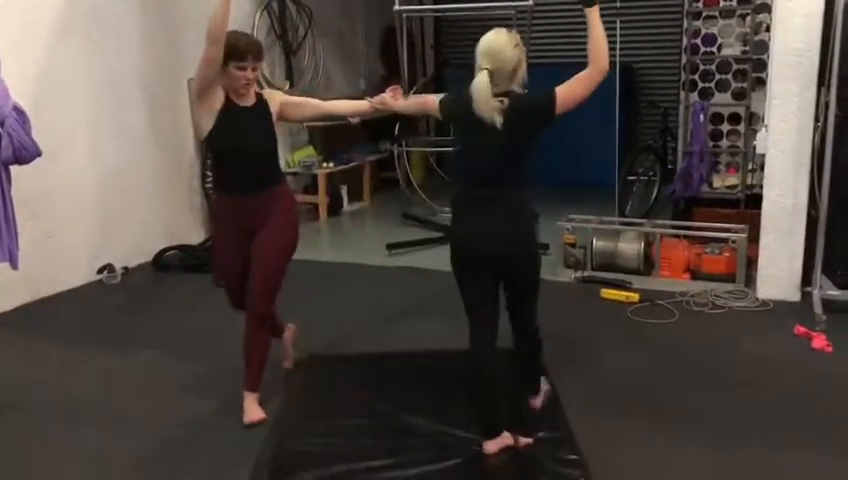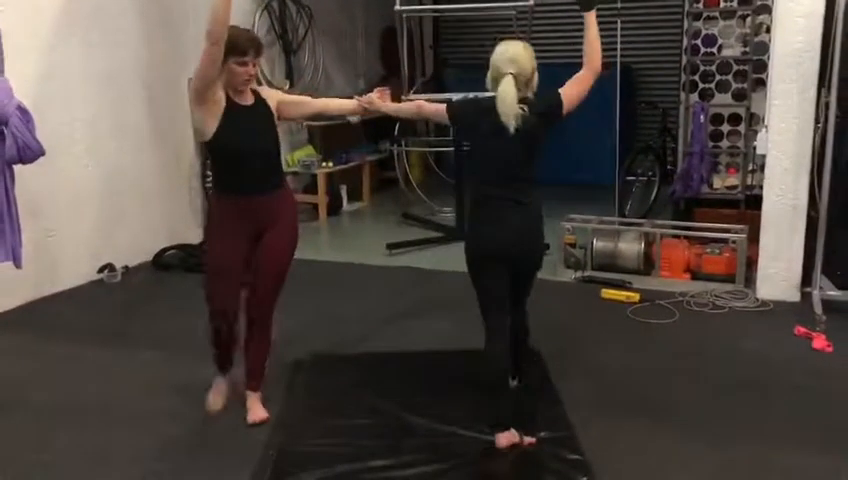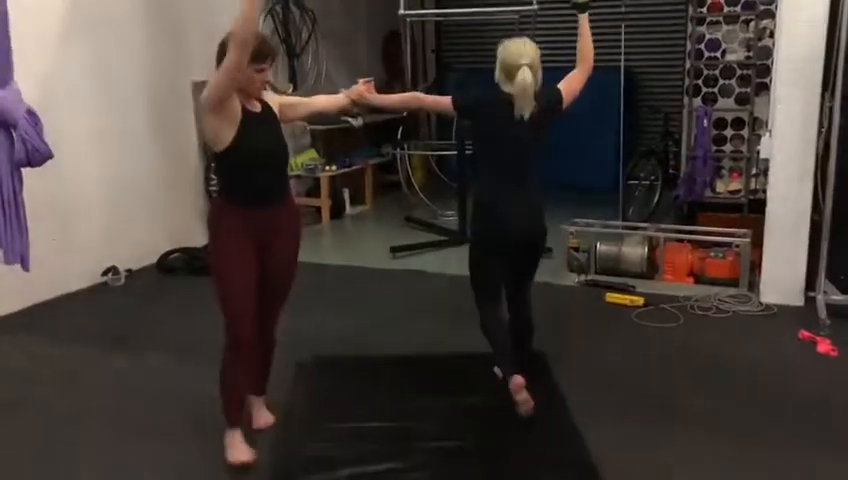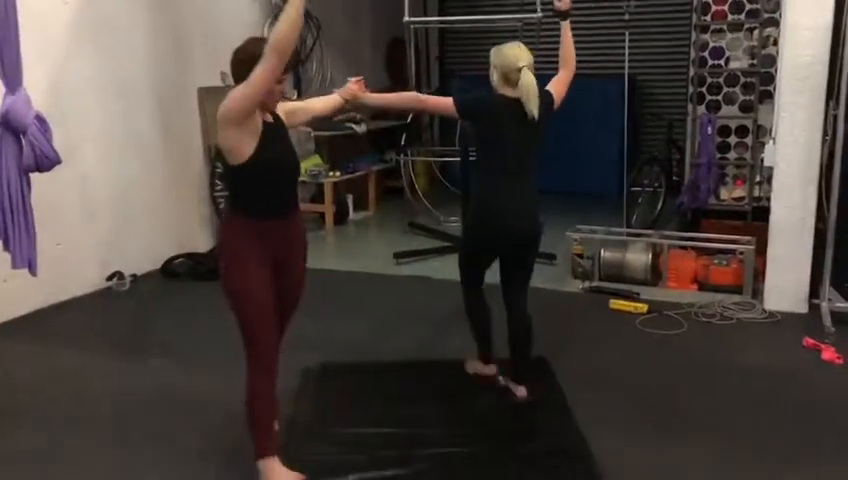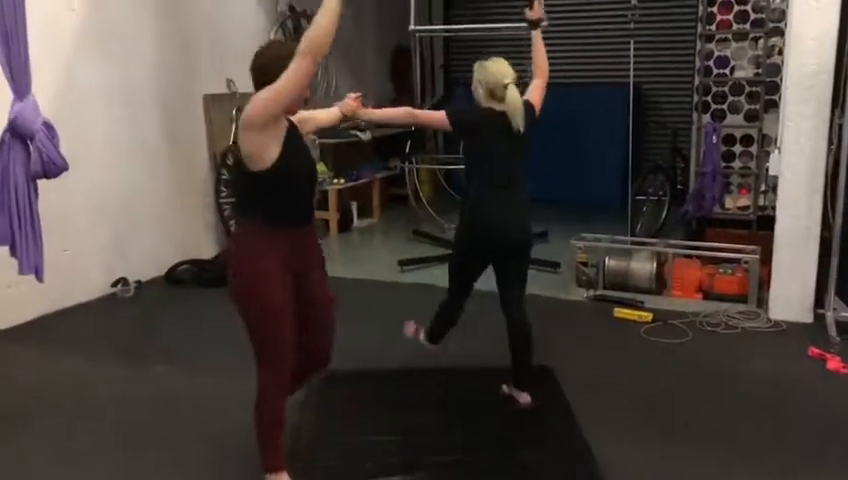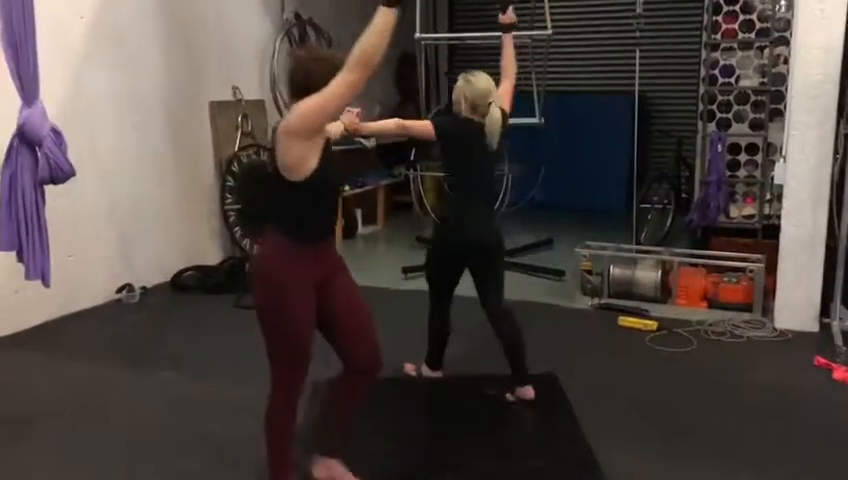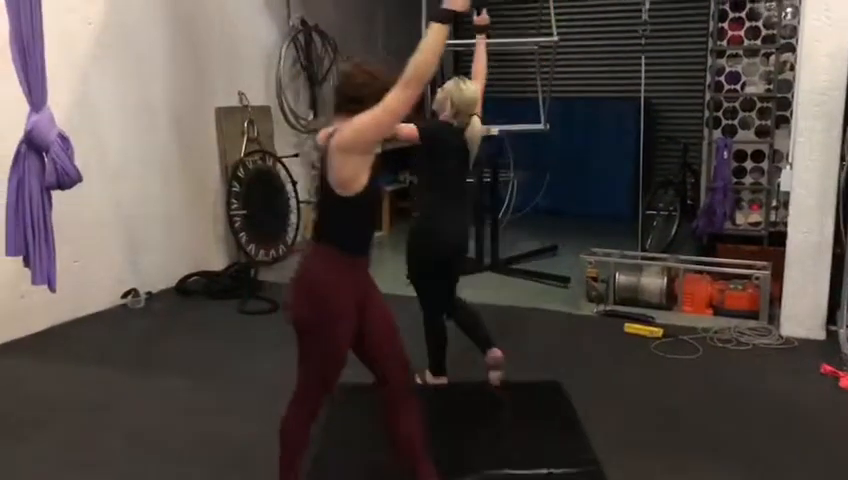
dt=0.2s
person 1, frame 1
left shoulder: (272, 102)
right shoulder: (208, 98)
left elbow: (328, 107)
right elbow: (213, 40)
left wrist: (375, 104)
left hip: (275, 209)
right hip: (229, 212)
left knee: (259, 303)
right knee: (240, 298)
left ankle: (251, 395)
right ankle: (282, 332)
person 1, frame 2
left shoulder: (269, 100)
right shoulder: (207, 99)
left elbow: (320, 105)
right elbow: (215, 40)
left wrist: (363, 104)
left hip: (277, 211)
right hip: (228, 215)
left knee: (260, 308)
right knee: (222, 311)
left ankle: (254, 392)
right ankle: (223, 375)
person 1, frame 3
left shoulder: (272, 104)
right shoulder: (218, 106)
left elbow: (315, 103)
right elbow: (240, 45)
left wrist: (350, 97)
left hip: (281, 222)
right hip: (234, 226)
left knee: (266, 321)
right knee: (240, 331)
left ankle: (257, 398)
right ankle: (233, 429)
person 1, frame 4
left shoulder: (278, 114)
right shoulder: (234, 116)
left elbow: (315, 106)
right elbow: (275, 54)
left wrist: (343, 95)
left hip: (289, 237)
right hip: (245, 242)
left knee: (272, 340)
right knee: (262, 350)
left ankle: (262, 405)
person 1, frame 5
left shoulder: (290, 122)
right shoulder: (257, 119)
left elbow: (317, 117)
right elbow: (309, 56)
left wrist: (343, 110)
left hip: (304, 248)
right hip: (260, 253)
left knee: (317, 354)
right knee: (276, 364)
left ankle: (272, 407)
person 1, frame 6
left shoulder: (311, 132)
right shoulder: (297, 127)
right elbow: (359, 69)
left wrist: (346, 124)
left hip: (324, 262)
right hip: (285, 267)
left knee: (366, 364)
right knee: (289, 382)
person 1, frame 7
left shoulder: (337, 139)
right shoulder: (349, 142)
right elbow: (410, 86)
left wrist: (354, 107)
left hip: (353, 280)
right hip: (326, 284)
left knee: (399, 383)
right knee: (312, 396)
person 2, frame 1
left shoulder: (461, 105)
right shoulder: (531, 109)
left elbow: (422, 102)
right elbow: (598, 67)
left wrist: (396, 103)
left hip: (466, 233)
right hip: (513, 231)
left knee: (481, 328)
right knee: (523, 315)
left ankle: (494, 431)
right ankle: (533, 390)
person 2, frame 2
left shoulder: (473, 111)
right shoulder: (542, 112)
left elbow: (422, 109)
right elbow: (591, 68)
left wrist: (385, 107)
left hip: (485, 232)
right hip: (526, 229)
left knee: (495, 322)
right knee: (516, 308)
left ankle: (506, 425)
right ankle: (514, 373)
person 2, frame 3
left shoulder: (481, 104)
right shoulder: (545, 104)
left elbow: (420, 101)
right elbow: (584, 66)
left wrist: (374, 100)
left hip: (492, 218)
right hip: (531, 219)
left knee: (489, 301)
right knee: (520, 297)
left ankle: (512, 375)
right ankle: (518, 372)
person 2, frame 4
left shoulder: (483, 106)
right shoulder: (540, 106)
left elbow: (419, 101)
right elbow: (567, 70)
left wrist: (367, 99)
left hip: (489, 216)
right hip: (528, 218)
left knee: (472, 285)
right knee: (517, 298)
left ankle: (486, 359)
right ankle: (518, 379)
person 2, frame 5
left shoulder: (472, 119)
right shoulder: (524, 116)
left elbow: (413, 116)
right elbow: (541, 77)
left wrist: (364, 114)
left hip: (480, 224)
right hip: (518, 226)
left knee: (458, 290)
right knee: (515, 304)
left ankle: (430, 337)
right ankle: (521, 386)
person 2, frame 6
left shoulder: (453, 129)
right shoulder: (497, 124)
left elbow: (403, 126)
right elbow: (508, 79)
left wrist: (361, 127)
right wrist: (508, 32)
left hip: (455, 230)
right hip: (488, 231)
left knee: (440, 298)
right knee: (496, 306)
left ankle: (432, 365)
right ankle: (522, 383)
person 2, frame 7
left shoulder: (436, 132)
right shoulder: (470, 128)
left elbow: (392, 130)
right elbow: (478, 80)
right wrist: (481, 33)
left hip: (429, 231)
right hip: (457, 229)
left knee: (431, 302)
right knee: (447, 299)
left ankle: (437, 372)
right ankle: (490, 350)
